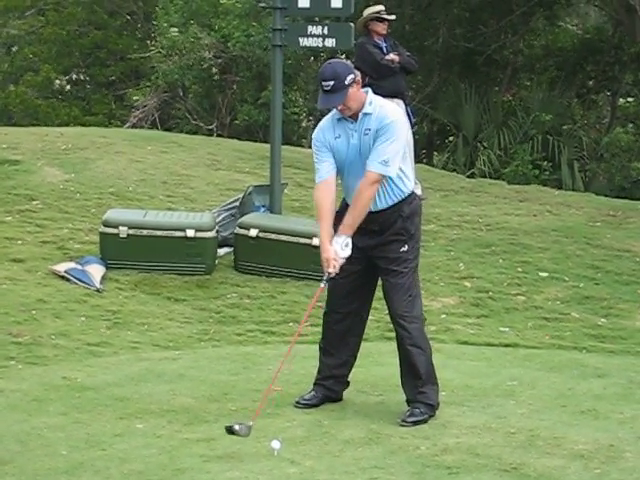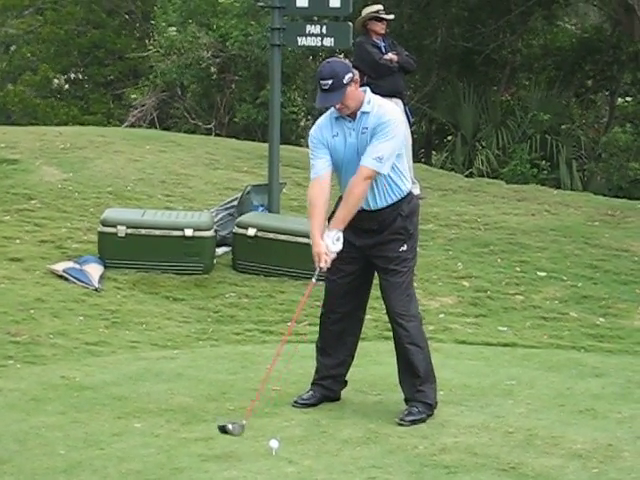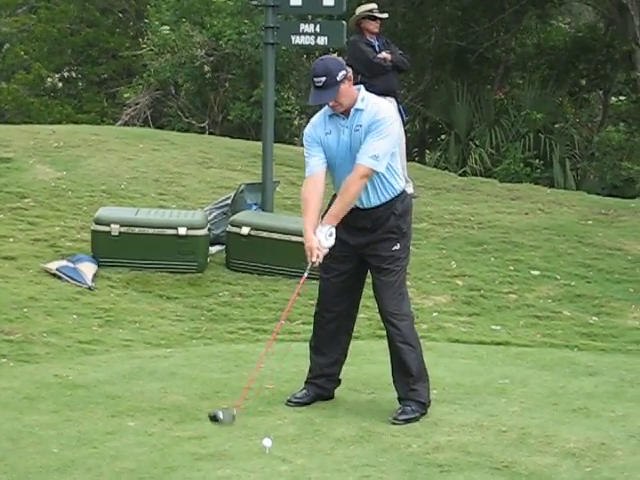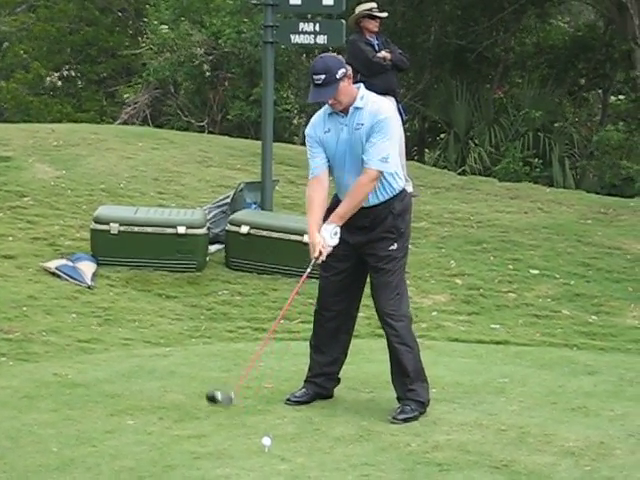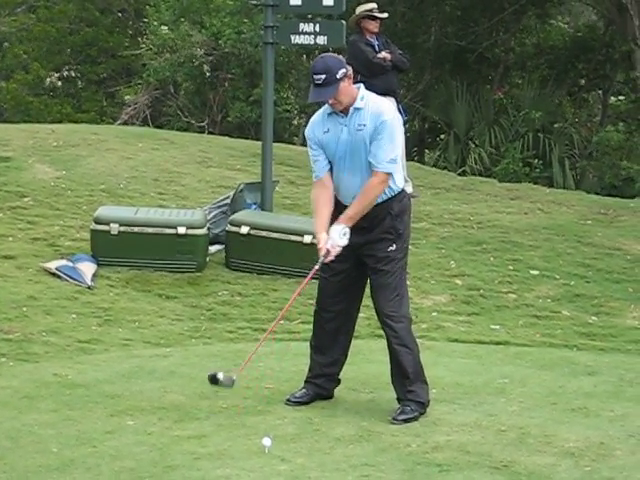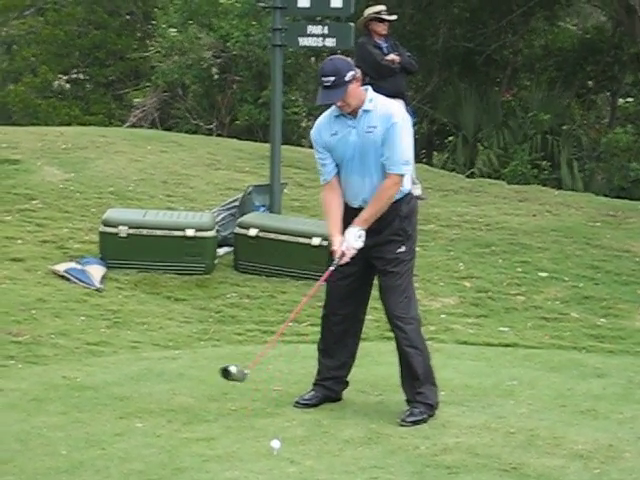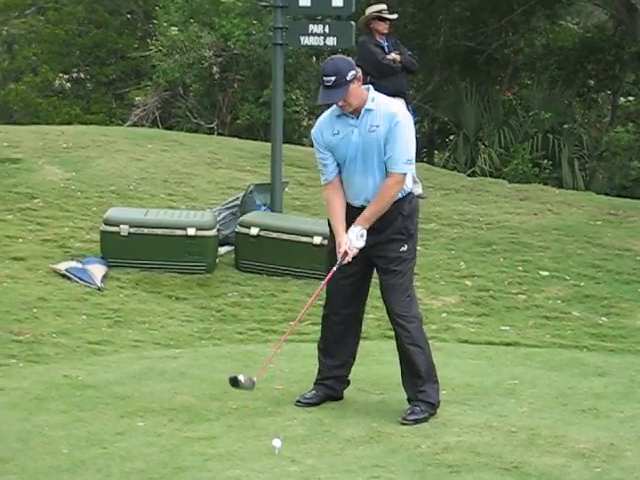
dt=0.1s
person 1, frame 1
left shoulder: (390, 118)
right shoulder: (324, 130)
left elbow: (371, 181)
right elbow: (325, 187)
left wrist: (342, 237)
right wrist: (326, 242)
left hip: (396, 219)
right hip: (355, 219)
left knee: (404, 310)
right knee: (341, 307)
left ankle: (423, 397)
right ankle: (330, 383)
person 1, frame 2
left shoulder: (387, 117)
right shoulder: (322, 129)
left elbow: (365, 177)
right elbow: (319, 184)
left wrist: (334, 230)
right wrist: (317, 237)
left hip: (394, 218)
right hip: (352, 219)
left knee: (401, 309)
right knee: (337, 307)
left ankle: (421, 396)
right ankle: (327, 383)
person 1, frame 3
left shoulder: (381, 114)
right shoulder: (317, 127)
left elbow: (362, 176)
right elbow: (314, 181)
left wrist: (328, 223)
right wrist: (310, 231)
left hip: (387, 216)
right hip: (345, 218)
left knee: (393, 307)
right knee: (331, 305)
left ankle: (415, 394)
right ankle: (321, 382)
person 1, frame 4
left shoulder: (382, 113)
right shoulder: (318, 125)
left elbow: (370, 177)
right elbow: (318, 181)
left wrist: (332, 223)
right wrist: (314, 230)
left hip: (386, 215)
right hip: (345, 217)
left knee: (391, 306)
right knee: (331, 303)
left ankle: (413, 394)
right ankle: (321, 381)
person 1, frame 5
left shoulder: (382, 113)
right shoulder: (317, 125)
left elbow: (381, 178)
right elbow: (323, 182)
left wrist: (344, 225)
right wrist: (322, 232)
left hip: (384, 216)
right hip: (343, 215)
left knee: (390, 307)
right knee: (331, 305)
left ankle: (413, 394)
right ankle: (321, 381)
person 1, frame 6
left shoulder: (392, 115)
right shoulder: (323, 127)
left elbow: (394, 179)
right elbow: (331, 186)
left wrist: (358, 227)
right wrist: (336, 235)
left hip: (392, 218)
right hip: (352, 216)
left knee: (400, 309)
right knee: (339, 307)
left ankle: (422, 396)
right ankle: (329, 383)
person 1, frame 7
left shoulder: (393, 114)
right shoulder: (323, 127)
left elbow: (397, 178)
right elbow: (332, 185)
left wrist: (361, 227)
right wrist: (341, 234)
left hip: (393, 218)
right hip: (350, 216)
left knee: (401, 307)
right knee: (339, 307)
left ankle: (424, 395)
right ankle: (330, 382)
person 2, frame 1
left shoulder: (392, 43)
right shoulder: (363, 45)
left elbow: (413, 64)
right elbow: (381, 68)
left wrist: (398, 59)
right wrist: (399, 64)
left hip: (399, 101)
left ankle: (411, 187)
person 2, frame 2
left shoulder: (390, 43)
right shoulder: (362, 44)
left elbow: (412, 64)
right elbow: (379, 67)
left wrist: (396, 59)
right wrist: (398, 64)
left hip: (397, 100)
left knee: (405, 144)
left ankle: (411, 187)
person 2, frame 3
left shoulder: (384, 41)
right shoulder: (355, 43)
left elbow: (406, 63)
right elbow: (373, 66)
left wrist: (390, 58)
right wrist: (391, 63)
left hip: (390, 99)
left knee: (398, 143)
left ankle: (404, 185)
person 2, frame 4
left shoulder: (383, 40)
right shoulder: (355, 42)
left elbow: (405, 62)
right elbow: (373, 65)
left wrist: (389, 57)
right wrist: (390, 61)
left hip: (390, 98)
left knee: (397, 142)
left ankle: (403, 184)
person 2, frame 5
left shoulder: (384, 41)
right shoulder: (355, 42)
left elbow: (405, 62)
right elbow: (372, 65)
left wrist: (389, 57)
right wrist: (392, 63)
left hip: (390, 99)
left ankle: (404, 185)
person 2, frame 6
left shoulder: (392, 43)
right shoulder: (364, 45)
left elbow: (413, 65)
right elbow: (381, 68)
left wrist: (398, 60)
right wrist: (400, 65)
left hip: (399, 101)
left ankle: (412, 186)
person 2, frame 7
left shoulder: (394, 42)
right shoulder: (364, 43)
left elbow: (414, 64)
right elbow: (382, 67)
left wrist: (399, 59)
right wrist: (401, 64)
left hip: (400, 100)
left ankle: (413, 184)
